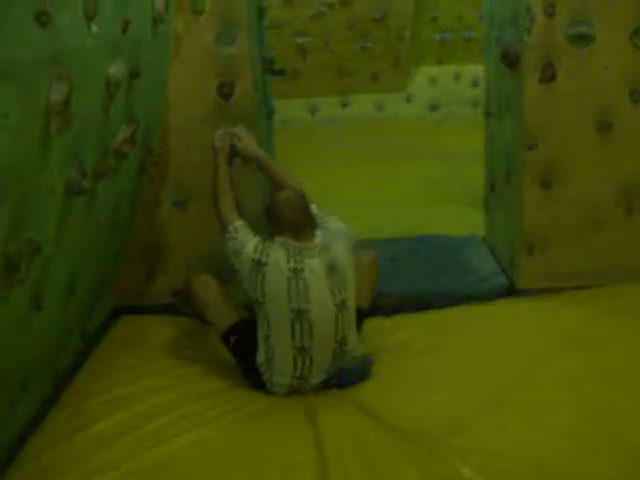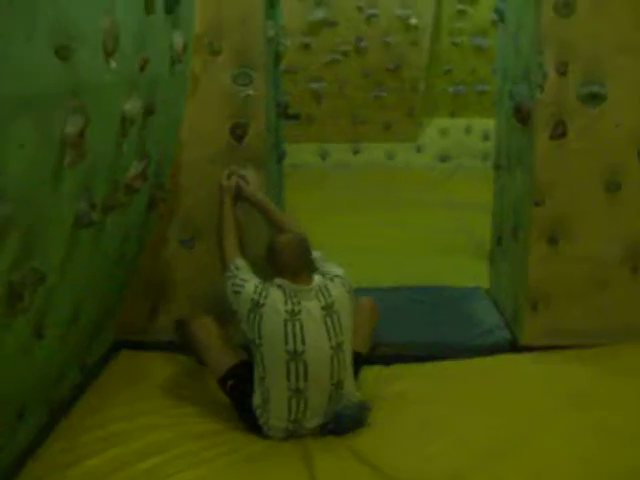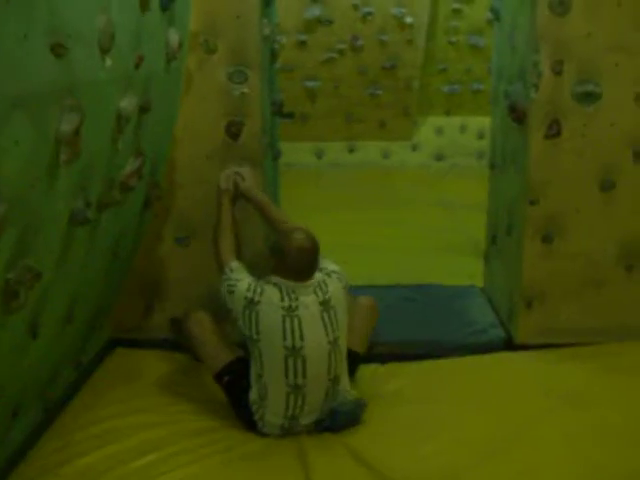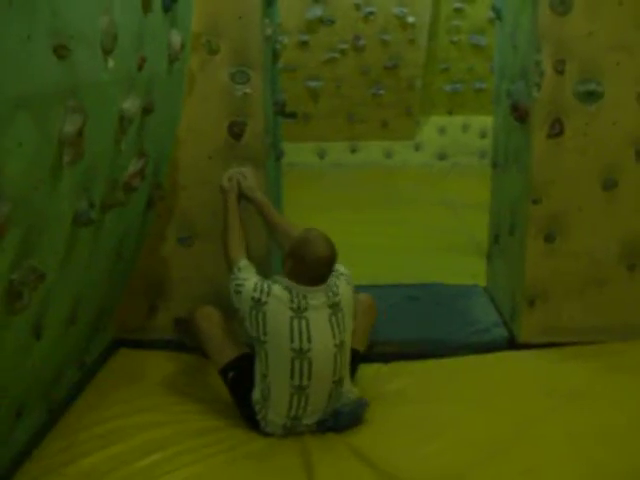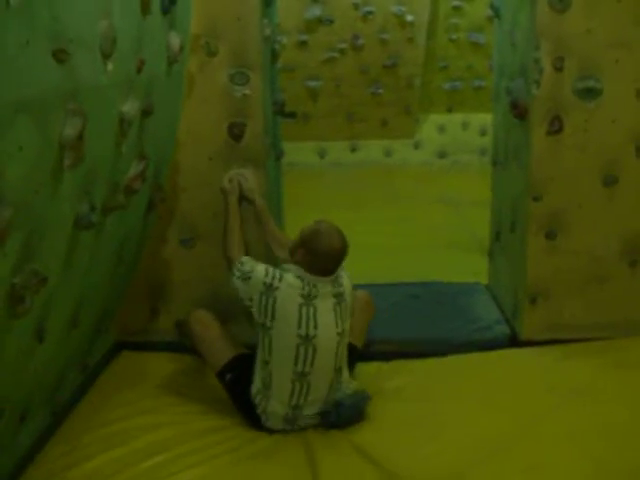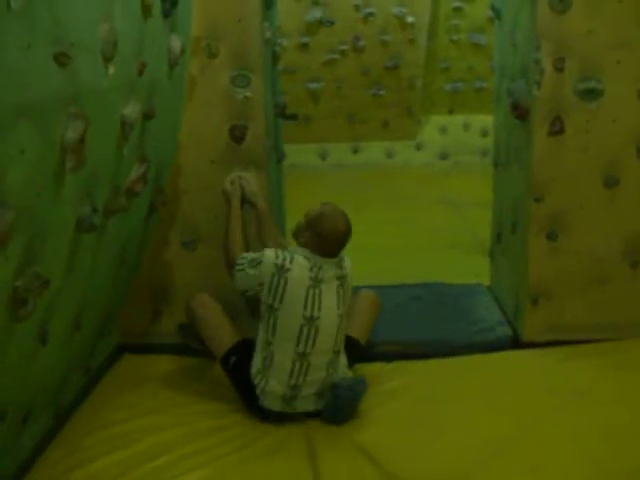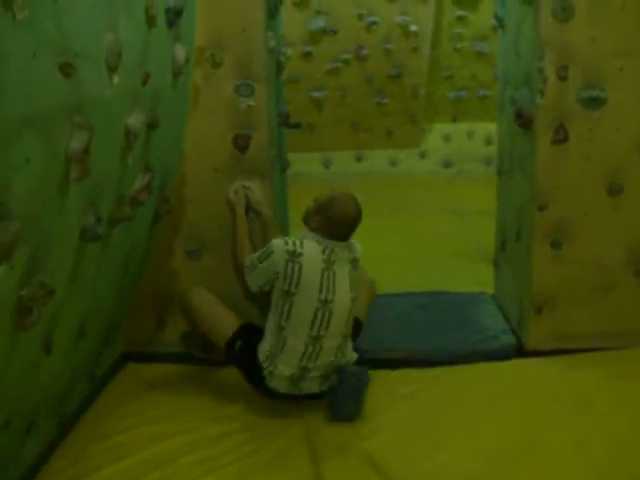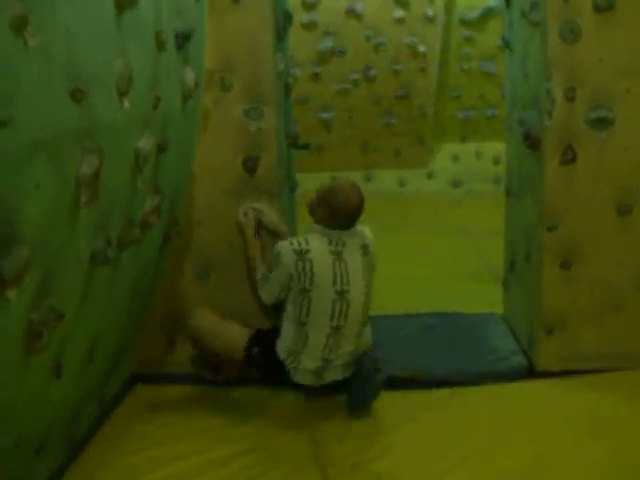
dt=0.2s
person 1, frame 1
left shoulder: (258, 259)
right shoulder: (341, 243)
left elbow: (229, 214)
right elbow: (299, 197)
left wrist: (222, 159)
right wrist: (257, 155)
left hip: (277, 381)
right hip: (340, 368)
left knee: (200, 282)
right knee: (367, 260)
person 1, frame 2
left shoulder: (257, 301)
right shoulder: (339, 288)
left elbow: (232, 255)
right elbow: (298, 241)
left wrist: (227, 199)
right wrist: (258, 200)
left hip: (273, 425)
right hip: (337, 414)
left knee: (198, 325)
right knee: (366, 306)
person 1, frame 3
left shoulder: (252, 298)
right shoulder: (335, 284)
left elbow: (227, 257)
right elbow: (299, 241)
left wrist: (226, 201)
right wrist: (256, 196)
left hip: (269, 422)
right hip: (332, 410)
left knee: (195, 321)
right knee: (366, 304)
person 1, frame 4
left shoulder: (261, 298)
right shoulder: (342, 287)
left elbow: (237, 255)
right elbow: (298, 242)
left wrist: (231, 199)
right wrist: (257, 197)
left hip: (272, 422)
right hip: (334, 411)
left knee: (205, 315)
right knee: (365, 302)
person 1, frame 5
left shoulder: (271, 285)
right shoulder: (341, 282)
left elbow: (236, 257)
right elbow: (282, 247)
left wrist: (232, 199)
right wrist: (256, 200)
left hip: (271, 417)
right hip: (332, 407)
left knee: (198, 319)
right knee: (363, 299)
person 1, frame 6
left shoulder: (279, 266)
right shoulder: (343, 267)
left elbow: (235, 263)
left wrist: (234, 203)
right wrist: (258, 202)
left hip: (270, 402)
right hip: (327, 396)
left knee: (199, 303)
right knee: (368, 298)
left ankle: (209, 345)
person 1, frame 7
left shoulder: (290, 253)
right shoulder: (353, 253)
left elbow: (249, 274)
left wrist: (239, 211)
right wrist: (263, 212)
left hip: (275, 381)
right hip: (329, 378)
left knee: (192, 295)
right knee: (364, 283)
left ankle: (215, 348)
person 1, frame 8
left shoulder: (294, 252)
right shoulder: (365, 240)
left elbow: (266, 292)
left wrist: (249, 233)
right wrist: (281, 230)
left hip: (297, 372)
right hip: (350, 365)
left knee: (198, 323)
